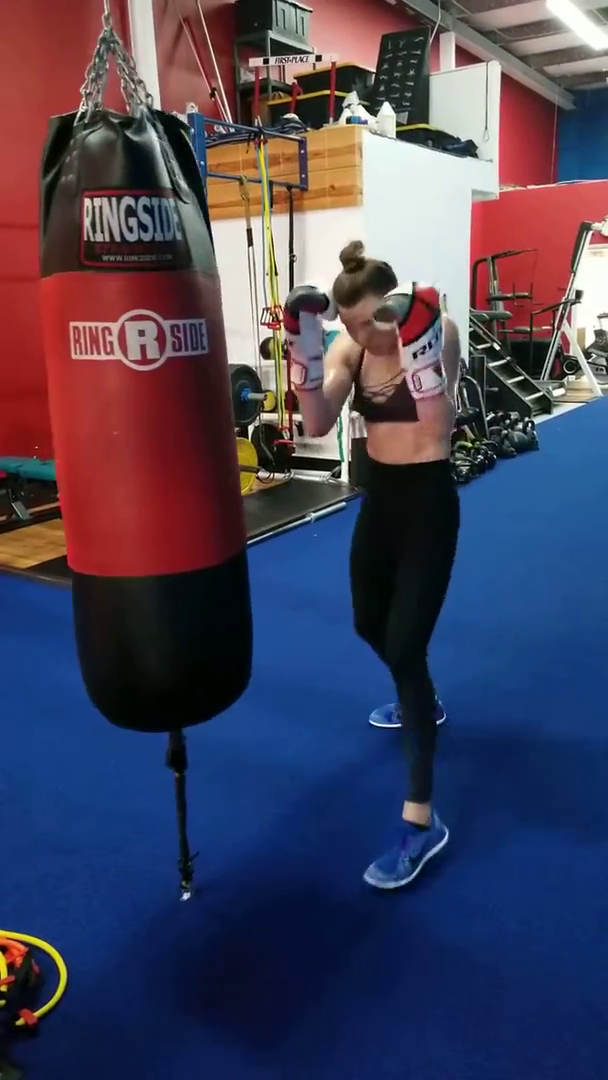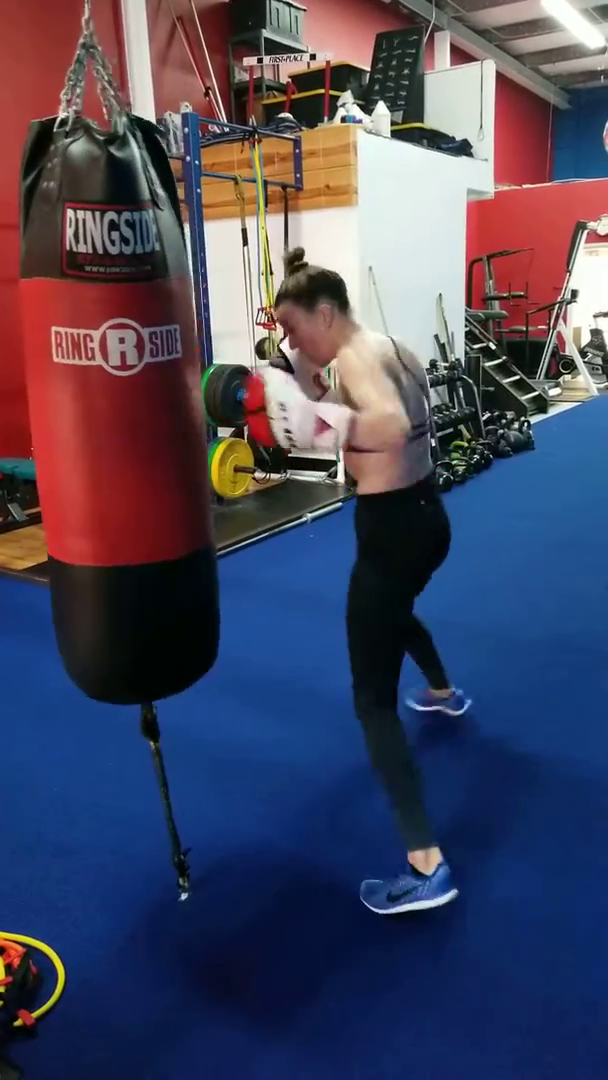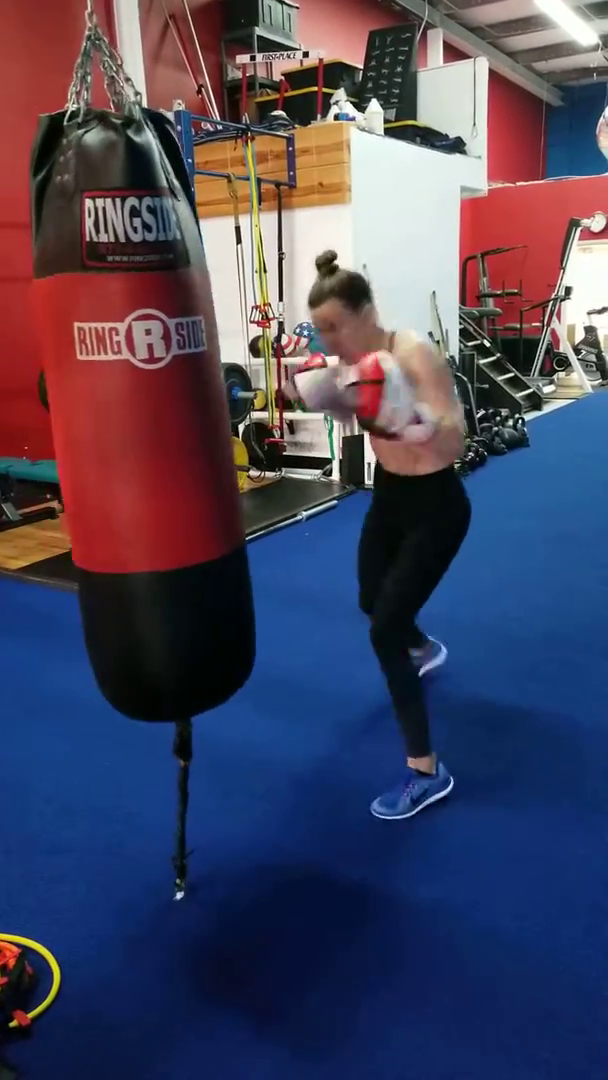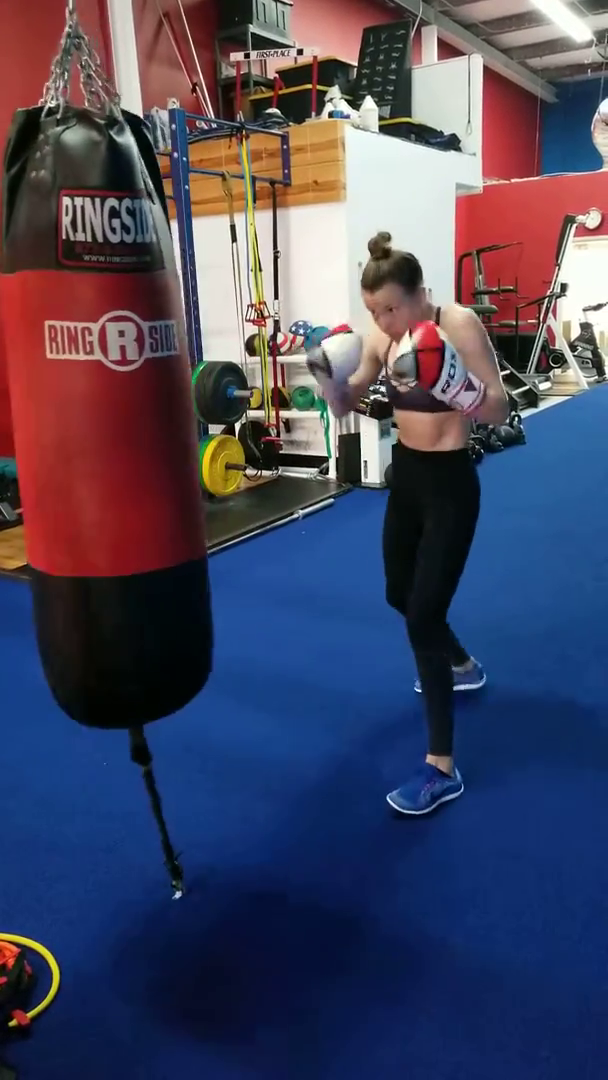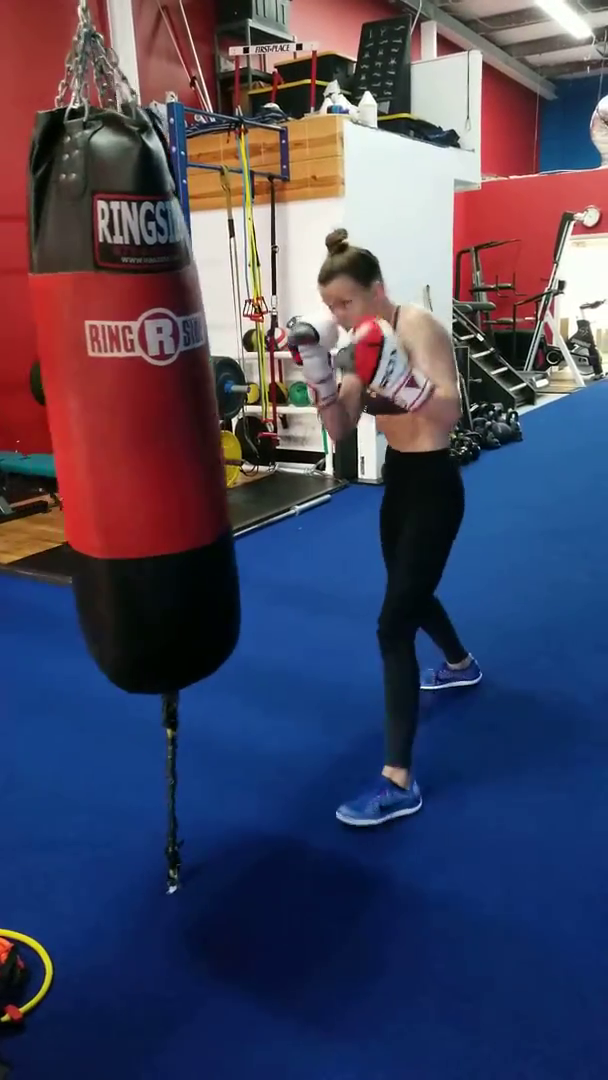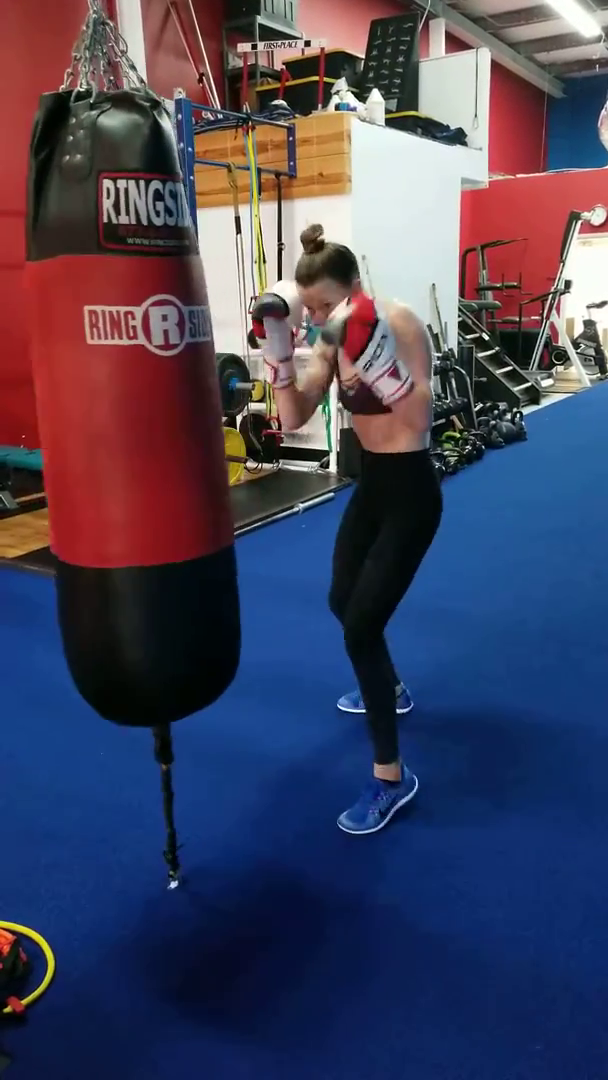
dt=0.5s
person 1, frame 1
left shoulder: (438, 331)
right shoulder: (347, 348)
left elbow: (439, 427)
right elbow: (316, 423)
left wrist: (418, 344)
right wrist: (304, 344)
left hip: (429, 503)
right hip: (377, 499)
left knee: (403, 647)
right knee: (370, 624)
left ankle: (422, 820)
right ankle: (422, 703)
person 1, frame 2
left shoulder: (357, 358)
right shoulder: (389, 350)
left elbow: (394, 437)
left wrist: (305, 417)
right wrist: (304, 383)
left hip: (389, 534)
right hip: (424, 519)
left knee: (373, 698)
right knee: (394, 610)
left ankle: (427, 866)
right ankle: (445, 692)
person 1, frame 3
left shoulder: (413, 352)
right shoulder: (354, 352)
left elbow: (452, 441)
left hip: (436, 504)
right hip: (389, 495)
left knee: (385, 632)
right knee: (375, 603)
left ankle: (426, 770)
right ankle: (421, 647)
person 1, frame 4
left shoulder: (460, 325)
right shoulder: (382, 338)
left elbow: (495, 412)
right elbow: (346, 401)
left wrist: (446, 380)
right wrist: (335, 386)
left hip: (450, 483)
right hip: (406, 474)
left knee: (424, 621)
right knee: (401, 593)
left ankle: (442, 768)
right ankle: (461, 667)
person 1, frame 5
left shoulder: (419, 325)
right shoulder: (360, 342)
left elbow: (449, 413)
right elbow: (339, 429)
left wrist: (390, 372)
right wrist: (319, 371)
left hip: (432, 487)
right hip: (400, 482)
left knee: (392, 627)
right knee: (409, 593)
left ankle: (398, 782)
right ankle: (461, 665)
person 1, frame 6
left shoulder: (400, 321)
right shoulder: (332, 340)
left elbow: (420, 419)
right elbow: (292, 418)
left wrist: (372, 353)
right wrist: (276, 350)
left hip: (410, 491)
right hip: (371, 484)
left knee: (363, 626)
right knee: (344, 601)
left ankle: (390, 777)
right ankle: (390, 690)
